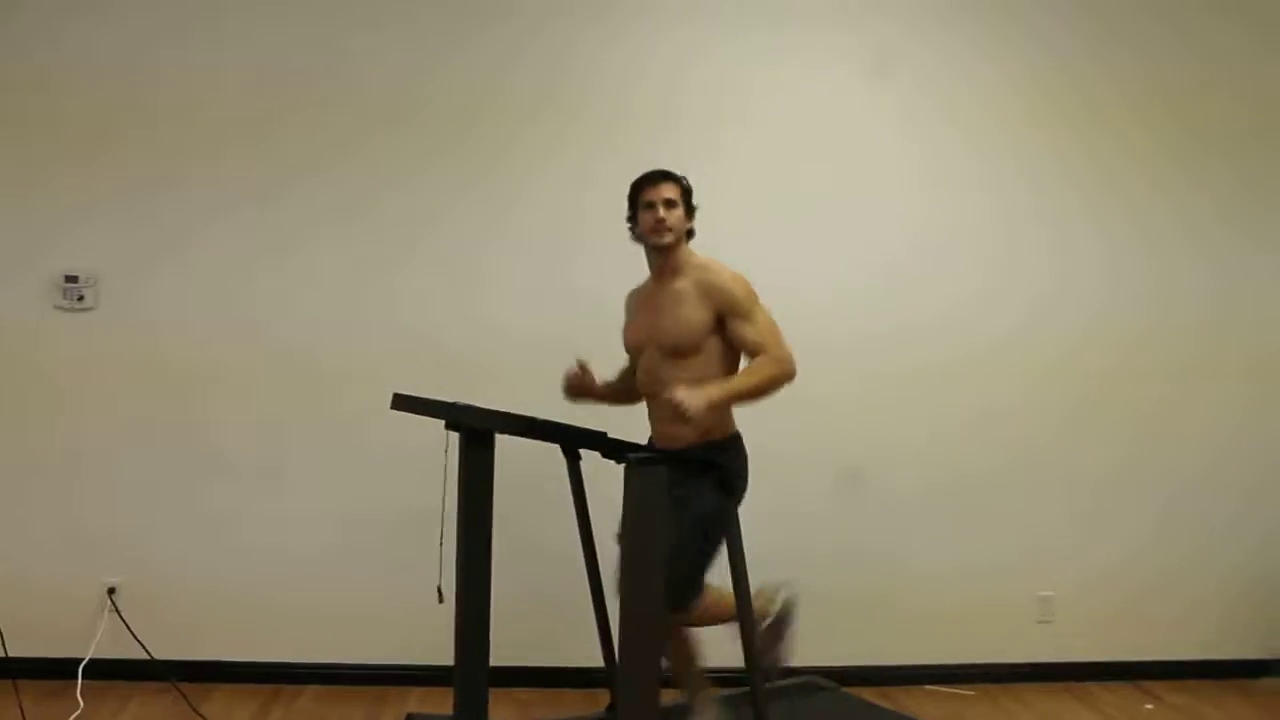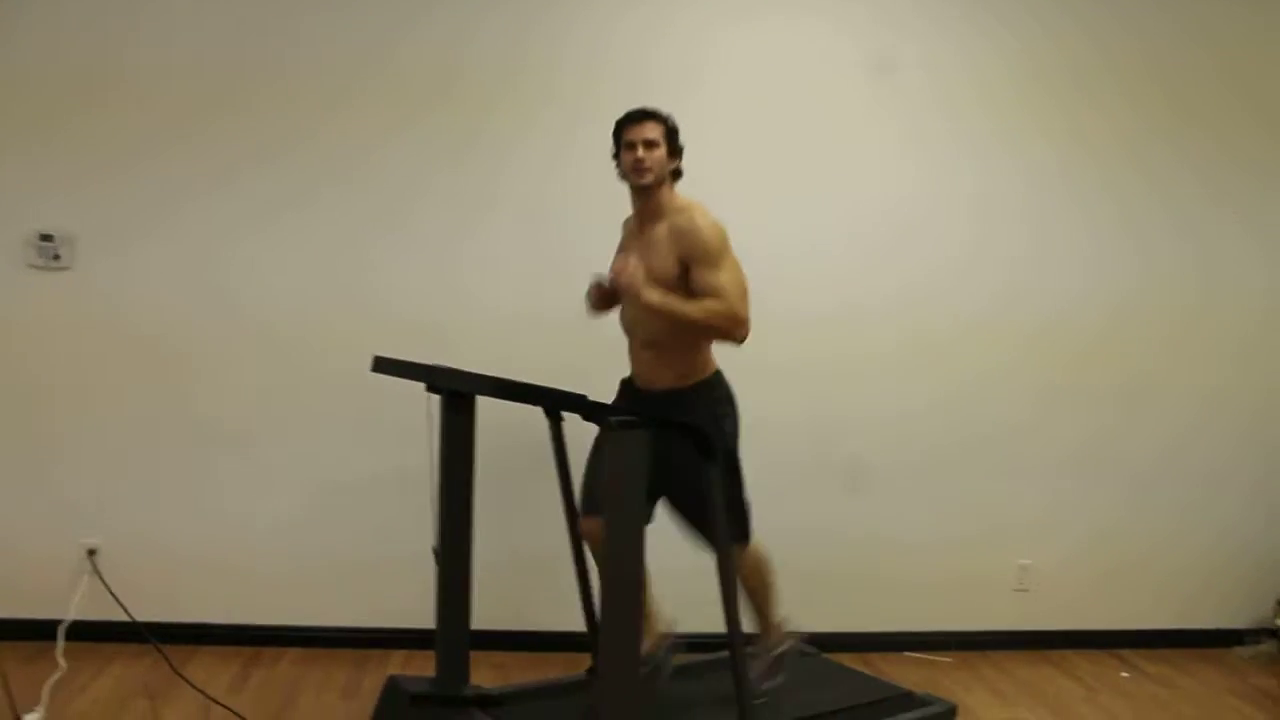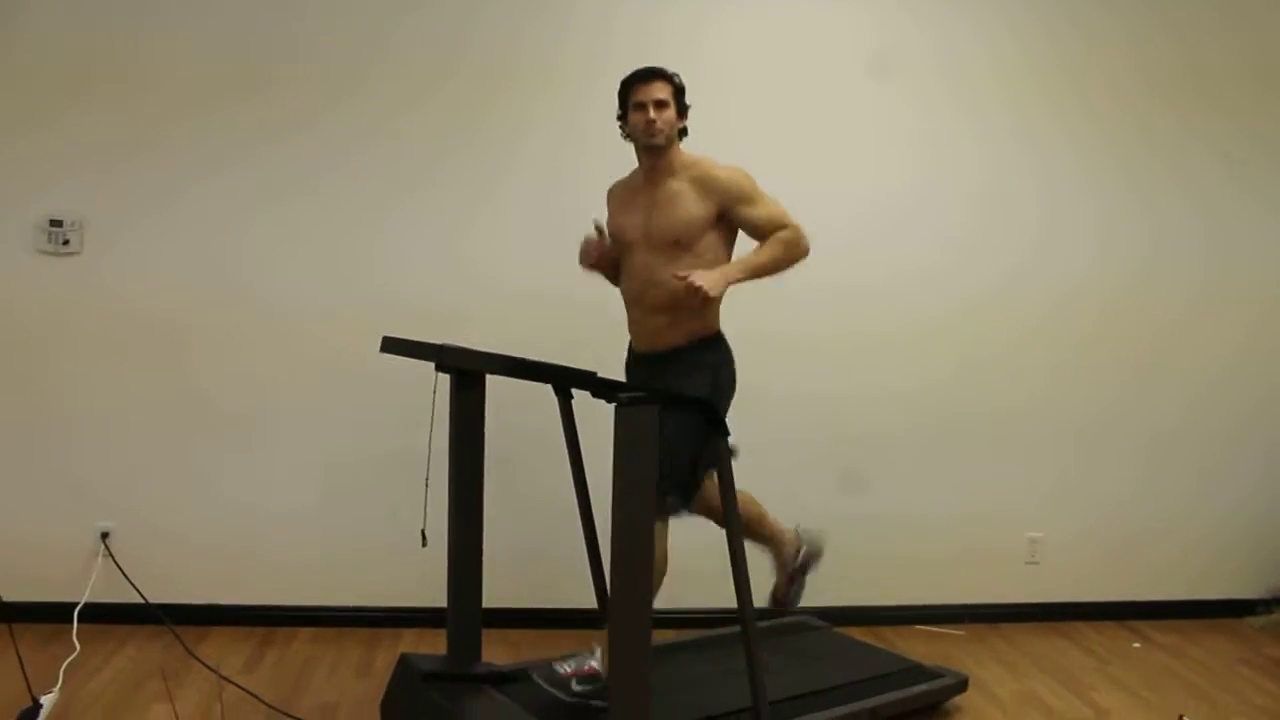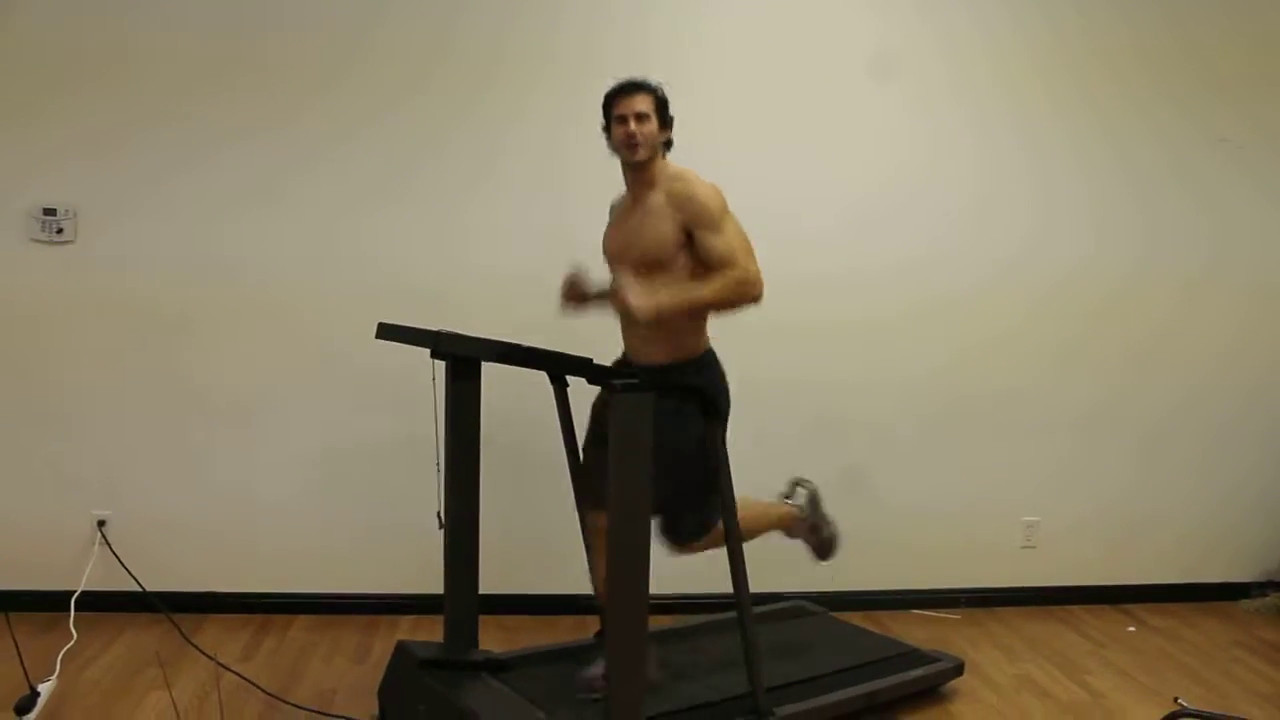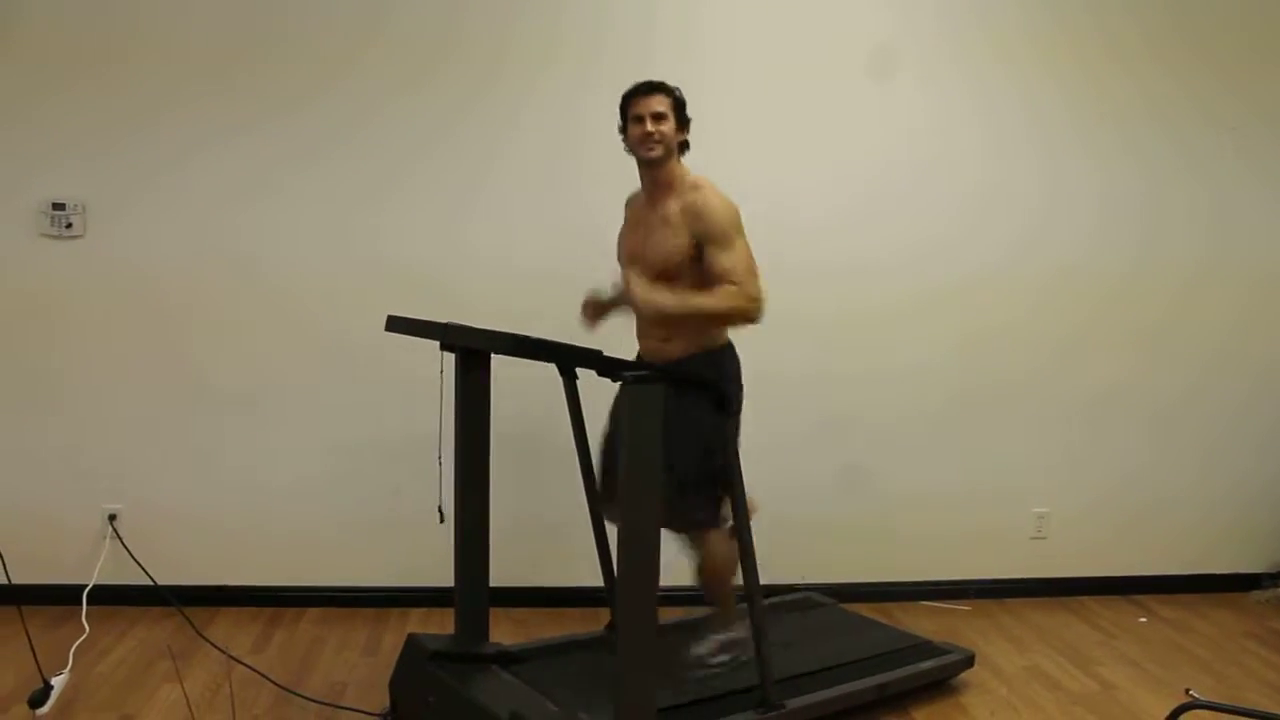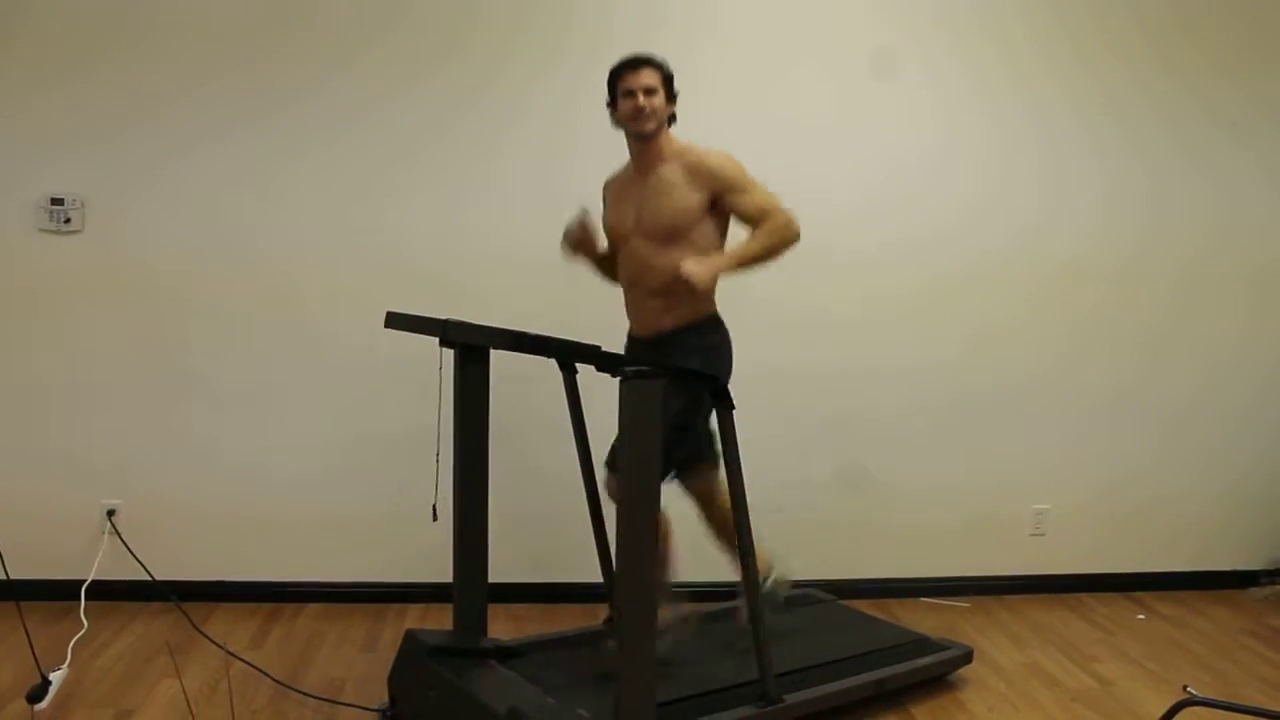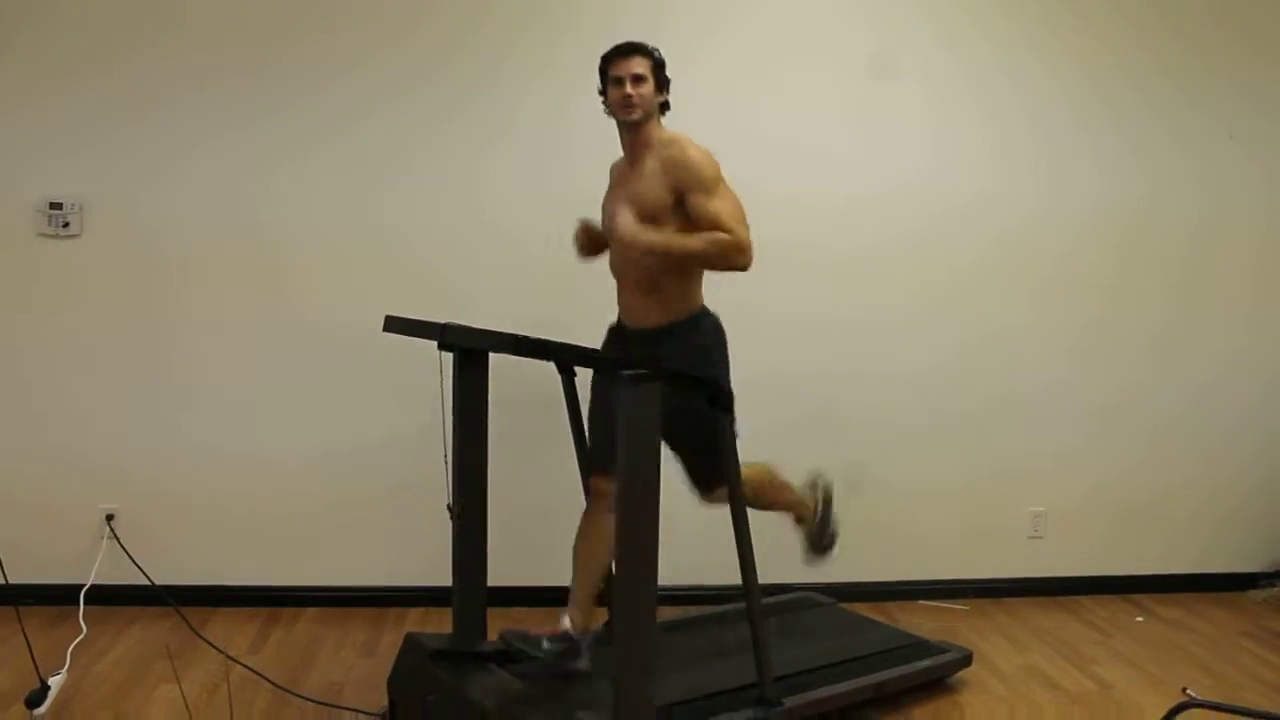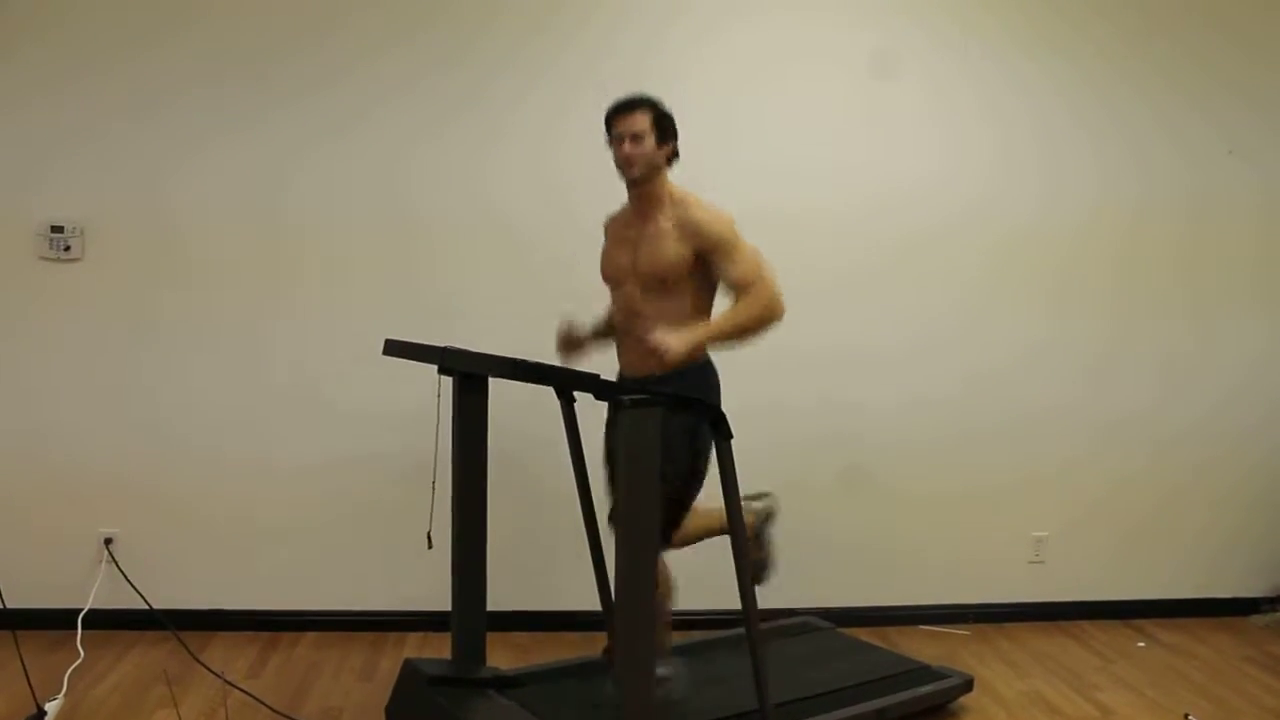
dt=0.5s
person 1, frame 1
left shoulder: (718, 284)
right shoulder: (637, 300)
left elbow: (781, 363)
left wrist: (712, 396)
right wrist: (596, 390)
left hip: (710, 464)
right hip: (657, 460)
left knee: (658, 601)
right knee: (662, 598)
left ankle: (764, 608)
person 1, frame 2
left shoulder: (696, 227)
right shoulder: (632, 226)
left elbow: (736, 322)
left wrist: (648, 296)
right wrist: (613, 296)
left hip: (696, 403)
right hip: (637, 396)
left knee: (725, 540)
right knee: (594, 524)
left ankle: (772, 639)
right ankle: (648, 634)
person 1, frame 3
left shoulder: (716, 181)
right shoulder: (618, 194)
left elbow: (793, 239)
left wrist: (724, 273)
right wrist: (598, 260)
left hip: (698, 366)
right hip: (643, 365)
right knee: (690, 489)
left ankle: (613, 657)
right ankle: (792, 550)
person 1, frame 4
left shoulder: (694, 196)
right shoulder: (622, 208)
left elbow: (748, 282)
left wrist: (657, 300)
right wrist: (600, 293)
left hip: (690, 381)
right hip: (632, 374)
left knee: (690, 532)
right knee: (601, 520)
left ankle: (794, 511)
person 1, frame 5
left shoulder: (708, 207)
right shoulder: (634, 206)
left elbow: (747, 304)
left wrist: (661, 303)
right wrist: (615, 300)
left hip: (704, 375)
right hip: (648, 371)
left knee: (696, 521)
right knee: (616, 501)
left ankle: (729, 627)
right ankle: (719, 522)
person 1, frame 6
left shoulder: (708, 167)
right shoulder: (615, 186)
left elbow: (784, 227)
left wrist: (713, 264)
right wrist: (591, 250)
left hip: (696, 347)
right hip: (642, 350)
left knee: (623, 482)
right knee: (698, 480)
right ankle: (761, 576)
person 1, frame 7
left shoulder: (688, 161)
right shoulder: (620, 169)
left elbow: (739, 249)
left wrist: (644, 238)
right wrist: (601, 240)
left hip: (685, 345)
right hip: (626, 343)
left knee: (717, 484)
right knee: (605, 489)
left ankle: (809, 505)
right ankle: (572, 632)
person 1, frame 8
left shoulder: (701, 223)
right shoulder: (615, 226)
left elbow: (767, 303)
left wrist: (692, 337)
right wrist: (590, 335)
left hip: (684, 391)
right hip: (630, 392)
right knee: (664, 523)
left ankle: (660, 656)
right ankle: (747, 517)
